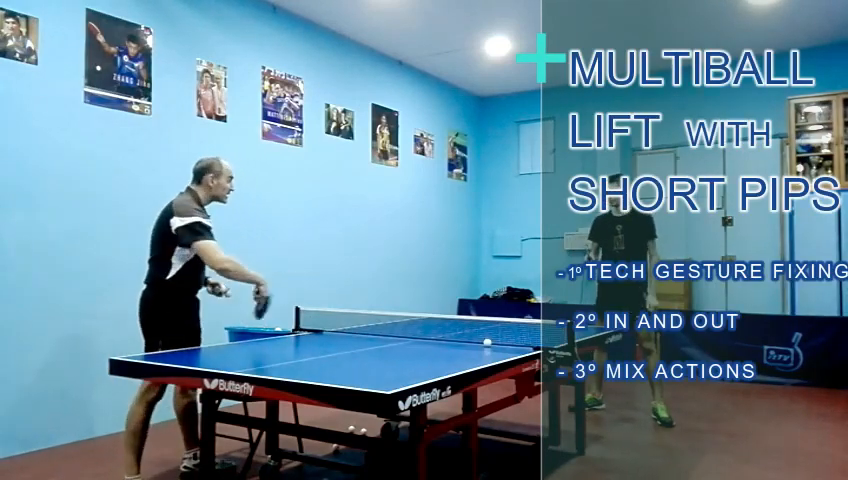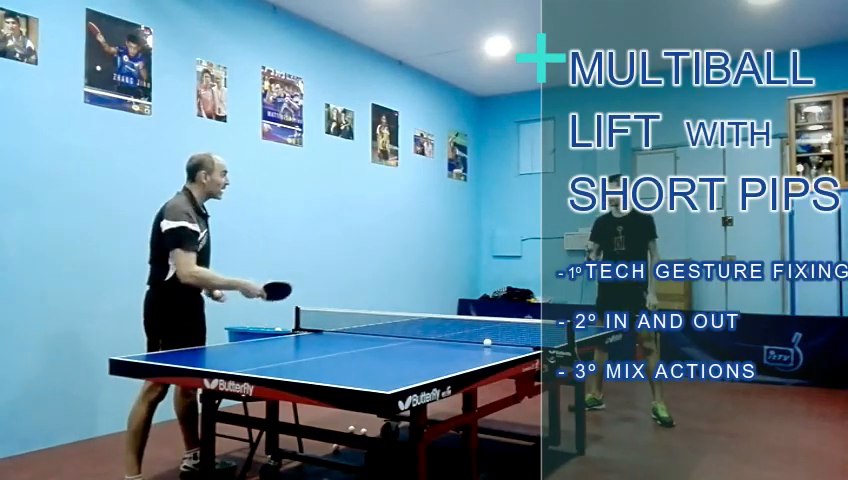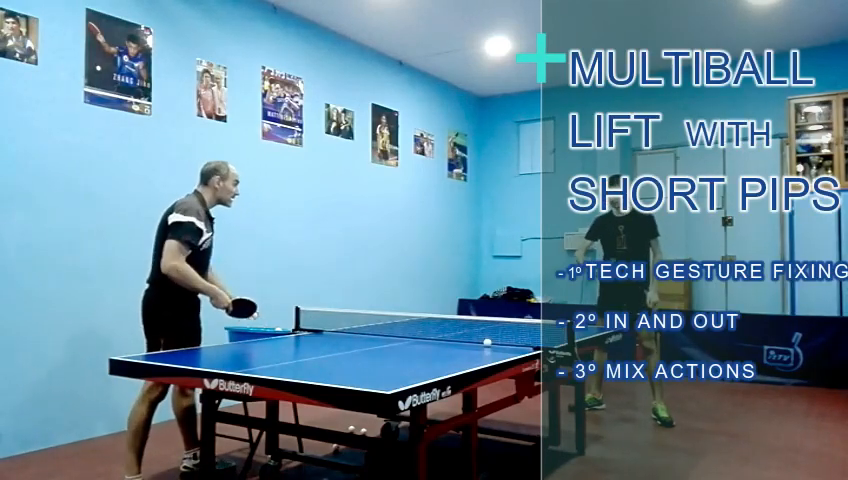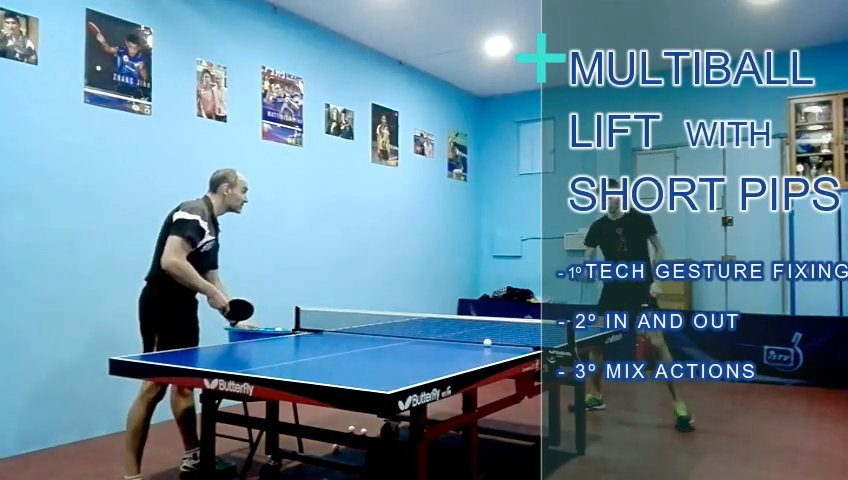
dt=0.5s
person 1, frame 1
left shoulder: (193, 210)
right shoulder: (186, 210)
right elbow: (220, 262)
left wrist: (207, 282)
right wrist: (257, 280)
left hip: (182, 306)
right hip: (163, 307)
right knee: (153, 388)
person 1, frame 2
left shoulder: (197, 211)
right shoulder: (178, 212)
right elbow: (187, 273)
left wrist: (209, 289)
right wrist: (240, 285)
left hip: (189, 308)
right hip: (168, 310)
left knee: (189, 383)
right knee: (155, 387)
person 1, frame 3
left shoulder: (202, 216)
right shoulder: (188, 211)
right elbow: (171, 266)
left wrist: (232, 301)
right wrist: (213, 293)
left hip: (184, 309)
right hip: (165, 308)
left knee: (186, 382)
right knee: (155, 387)
person 1, frame 4
left shoulder: (211, 225)
right shoulder: (193, 212)
left elbow: (212, 278)
right elbow: (171, 261)
right wrist: (210, 292)
left hip: (183, 308)
right hip: (162, 306)
left knee: (184, 382)
right knee: (154, 387)
person 2, frame 1
left shoulder: (643, 219)
right shoulder: (600, 222)
left elbow: (653, 256)
right elbow: (593, 253)
left wrist: (651, 292)
right wrist: (592, 259)
left hip: (636, 291)
right hip: (608, 291)
left knee: (649, 345)
right knee: (600, 343)
left ankle: (658, 404)
right ankle: (595, 395)
person 2, frame 2
left shoulder: (643, 219)
right shoulder: (601, 223)
left elbow: (654, 256)
right elbow: (594, 254)
left wrist: (652, 291)
right wrist: (592, 258)
left hip: (637, 291)
right hip: (608, 291)
left knee: (649, 345)
right knee: (600, 343)
left ankle: (658, 404)
right ankle: (594, 395)
person 2, frame 3
left shoulder: (645, 219)
right shoulder: (602, 222)
left elbow: (657, 255)
right elbow: (580, 252)
left wrist: (653, 288)
left hip: (638, 291)
right hip: (610, 291)
left knee: (650, 345)
right knee: (600, 343)
left ankle: (658, 404)
right ankle: (595, 395)
person 2, frame 4
left shoulder: (641, 218)
right shoulder: (598, 227)
left elbow: (659, 249)
right elbow: (586, 259)
left wrist: (656, 281)
left hip: (641, 288)
right hip: (613, 290)
left knee: (657, 343)
left ankle: (679, 404)
right ankle: (594, 396)
